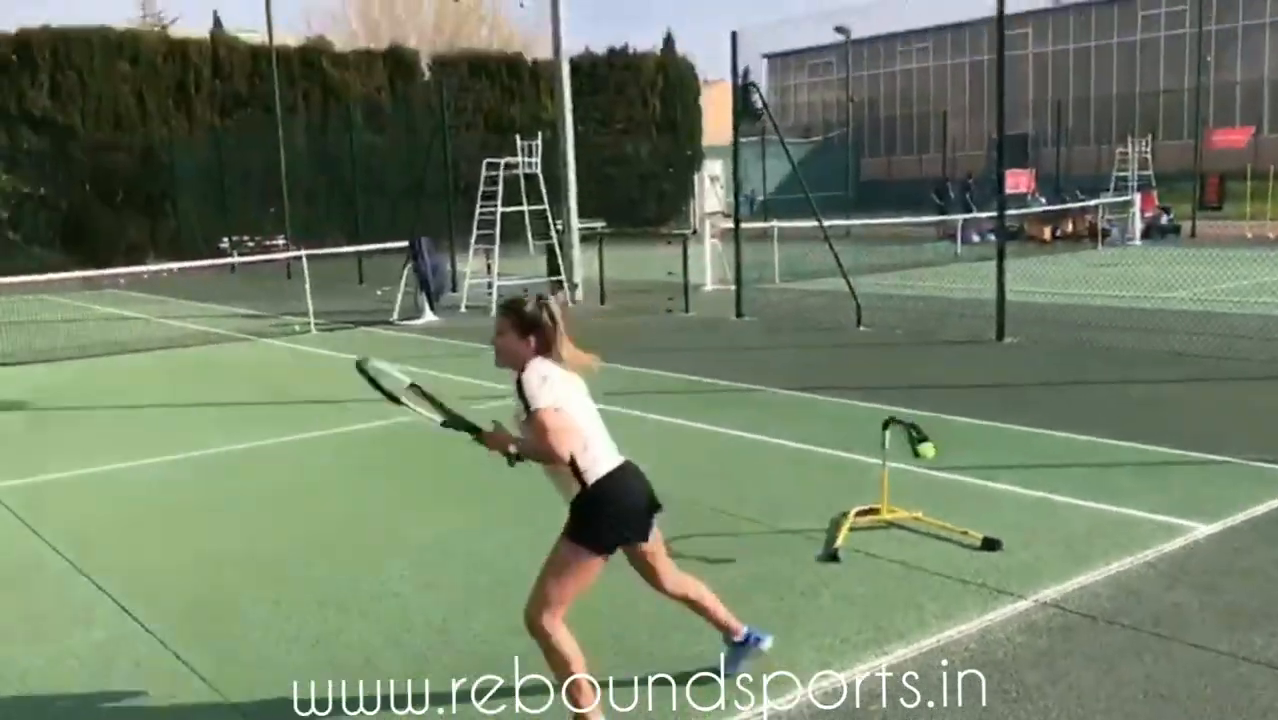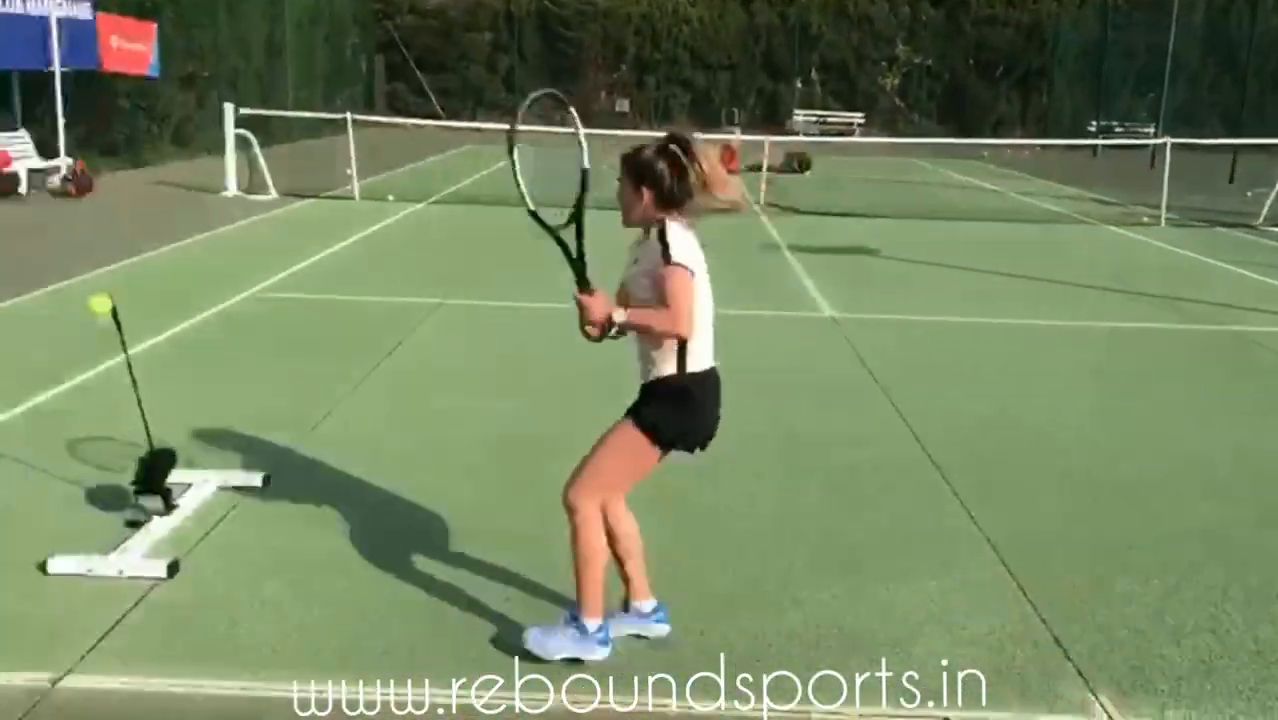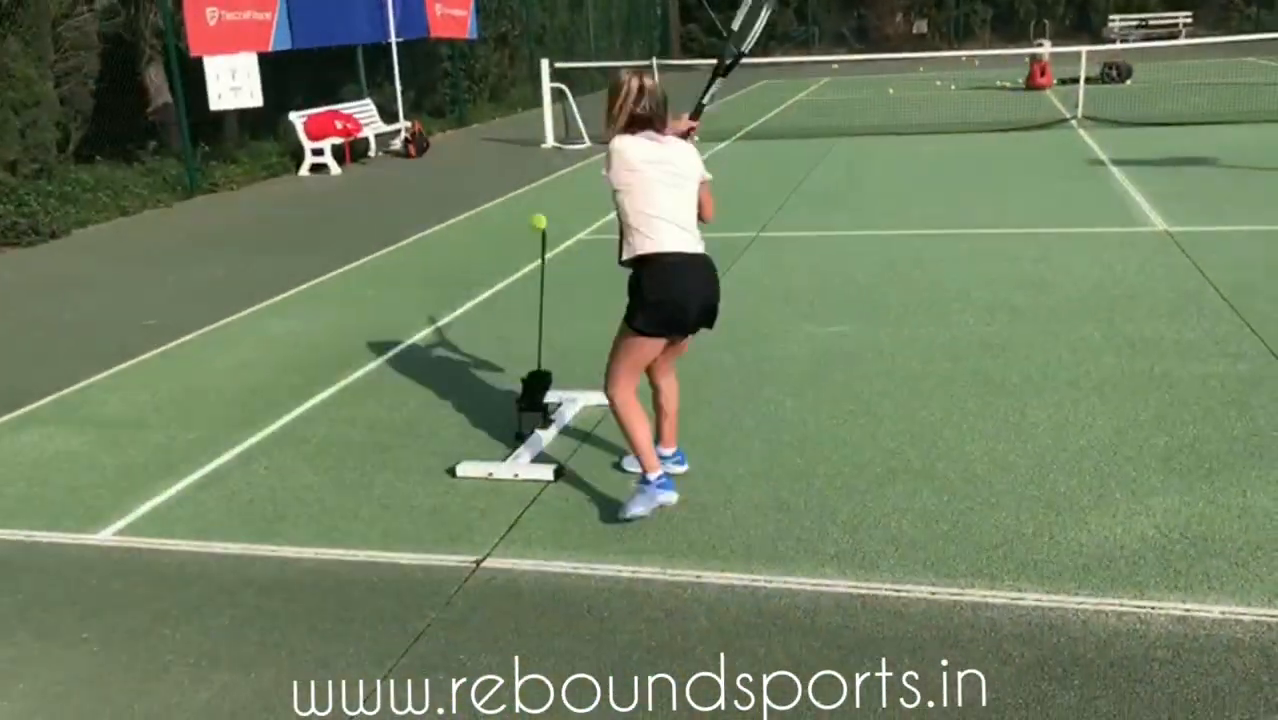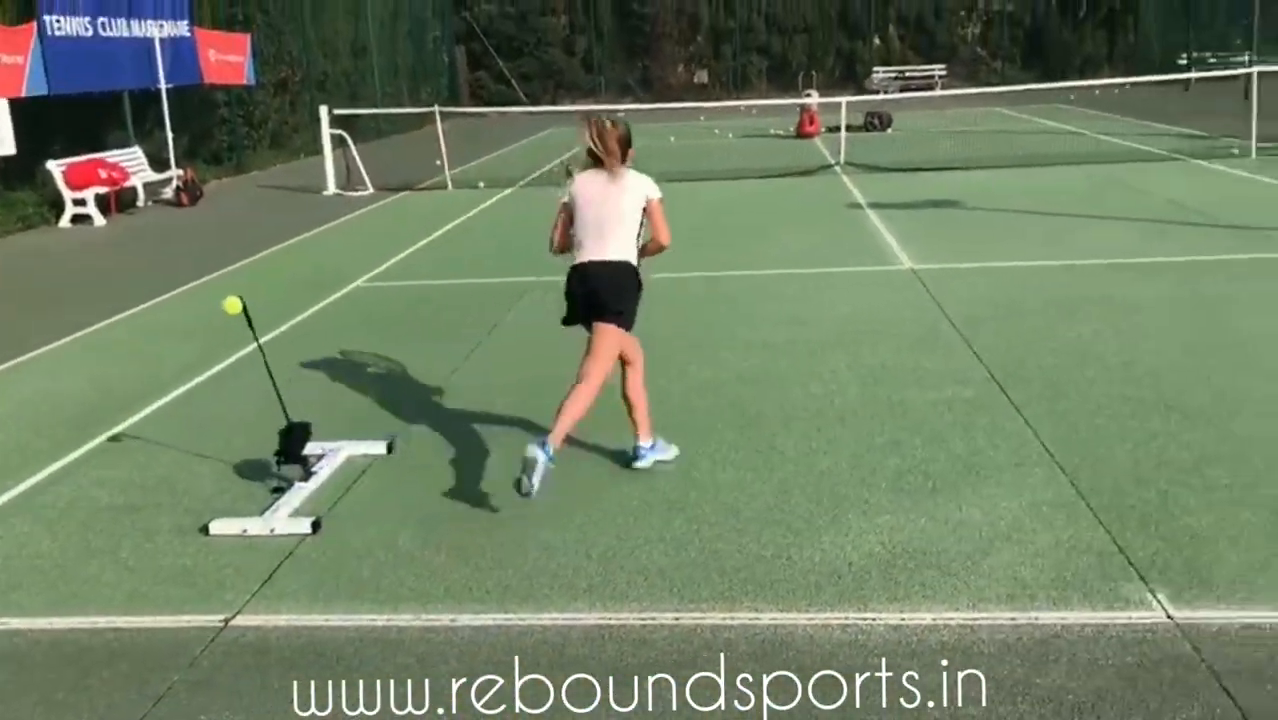
dt=0.7s
person 1, frame 1
left shoulder: (532, 378)
right shoulder: (561, 370)
left elbow: (557, 450)
left wrist: (511, 444)
right wrist: (518, 442)
left hip: (602, 501)
right hip: (629, 485)
left knee: (542, 618)
right knee: (662, 577)
right ankle: (741, 637)
person 1, frame 2
left shoulder: (668, 240)
right shoulder: (662, 238)
left elbow: (680, 323)
right elbow: (649, 312)
left wrist: (615, 314)
right wrist: (605, 314)
left hip: (679, 395)
right hip: (680, 390)
left knee: (580, 495)
right knee: (604, 492)
left ankle: (590, 628)
right ankle: (644, 608)
person 1, frame 3
left shoulder: (618, 149)
right shoulder: (690, 153)
left wrist: (673, 132)
left hip: (659, 278)
right hip: (701, 272)
left knee: (620, 388)
right knee: (659, 362)
left ankle: (657, 479)
right ankle: (668, 451)
person 1, frame 4
left shoulder: (577, 184)
right shoulder: (642, 183)
left elbow: (558, 243)
right elbow: (662, 240)
left hip: (580, 279)
right hip: (617, 280)
left knee: (633, 358)
right knee: (591, 379)
left ankle: (645, 444)
right ankle: (546, 448)
